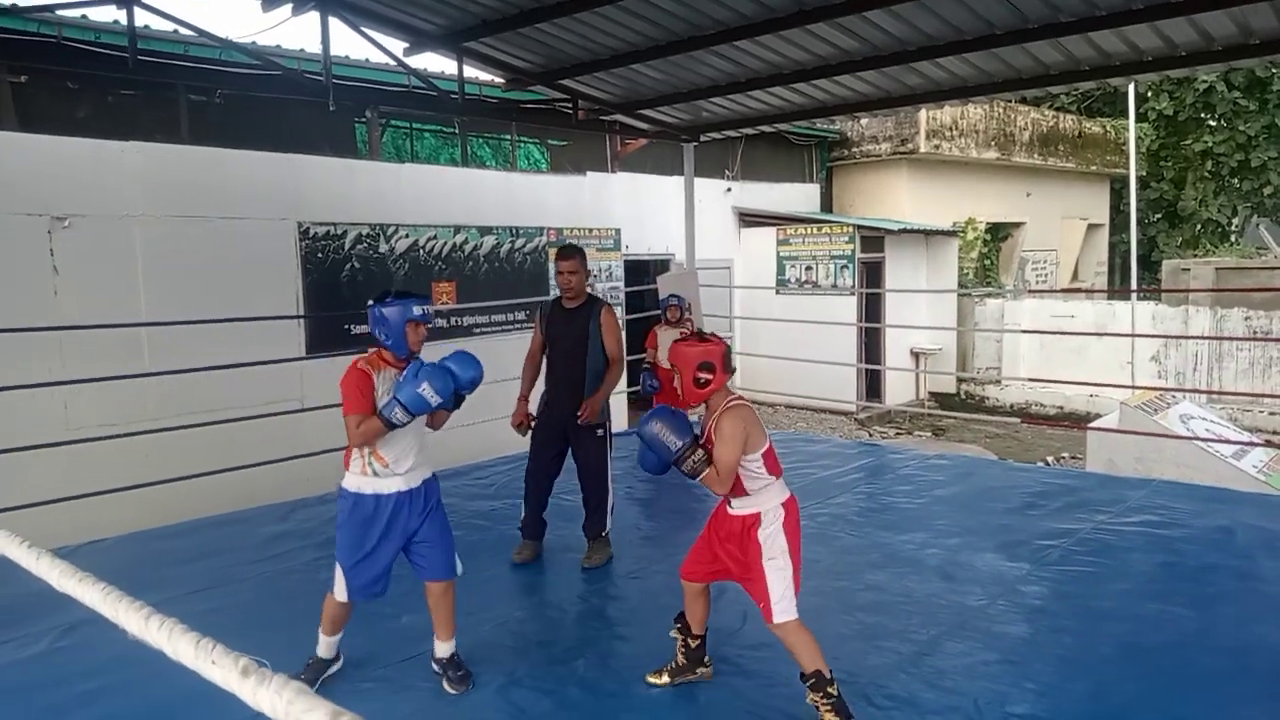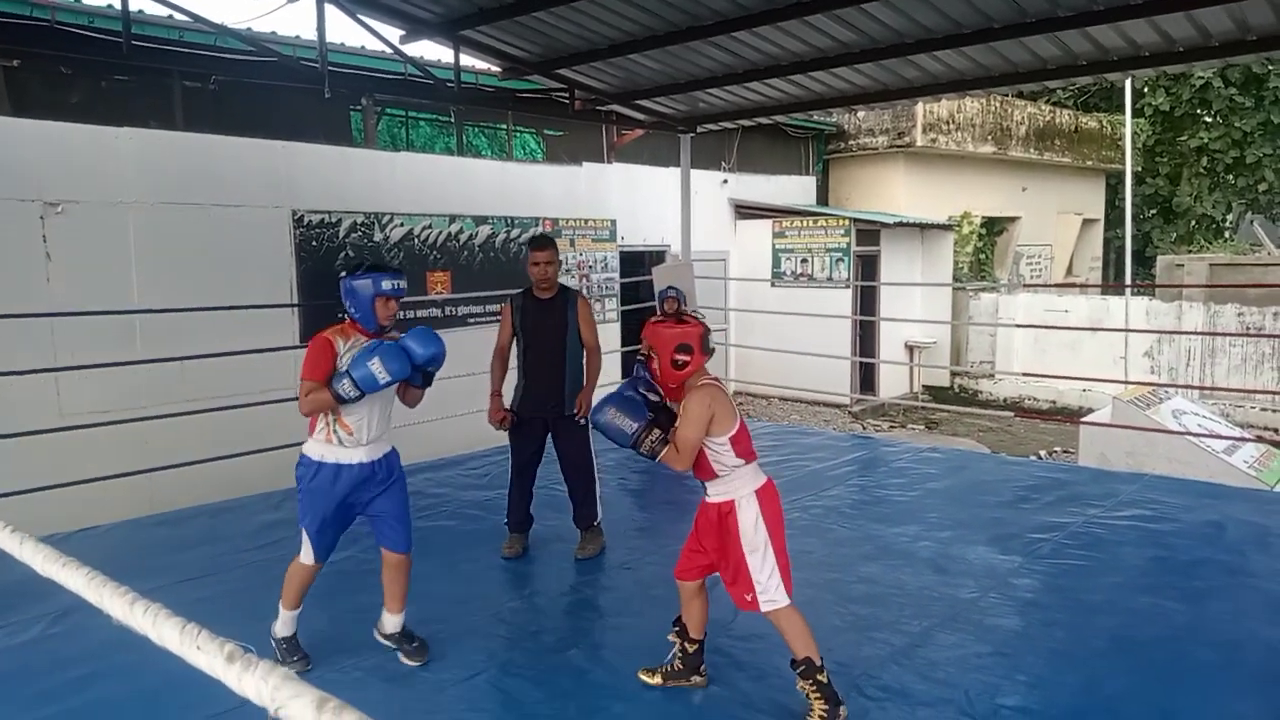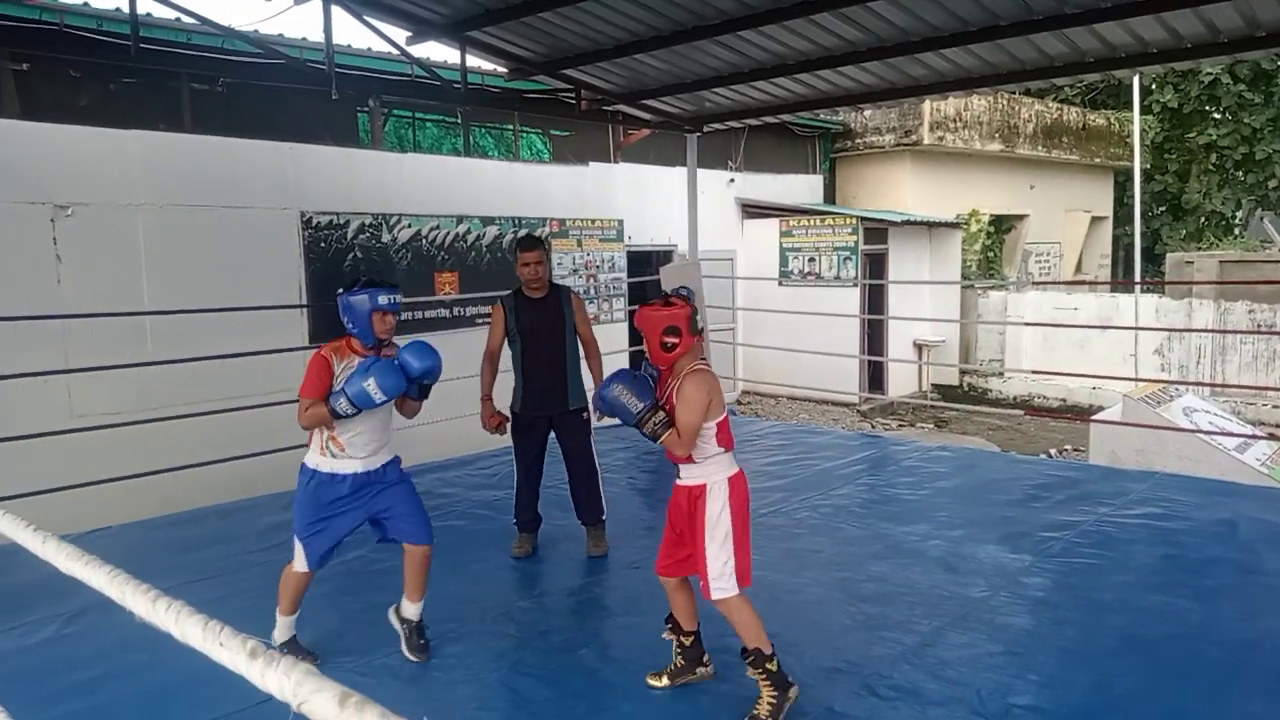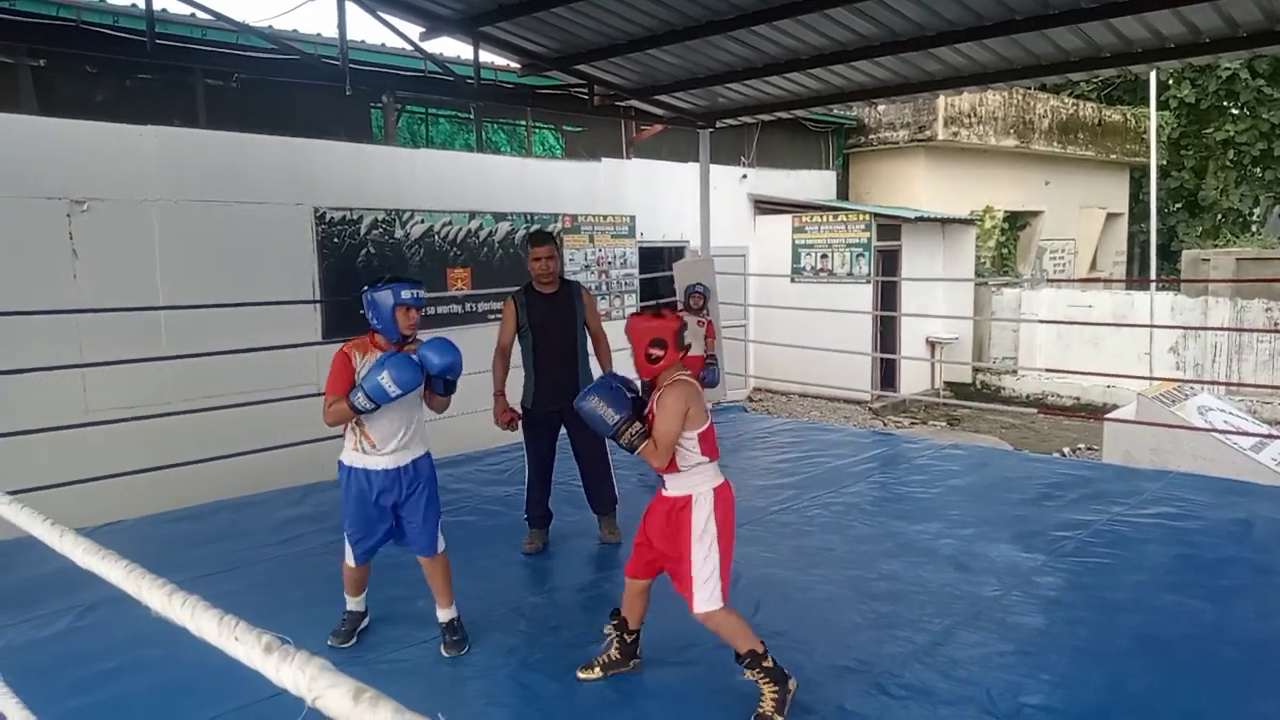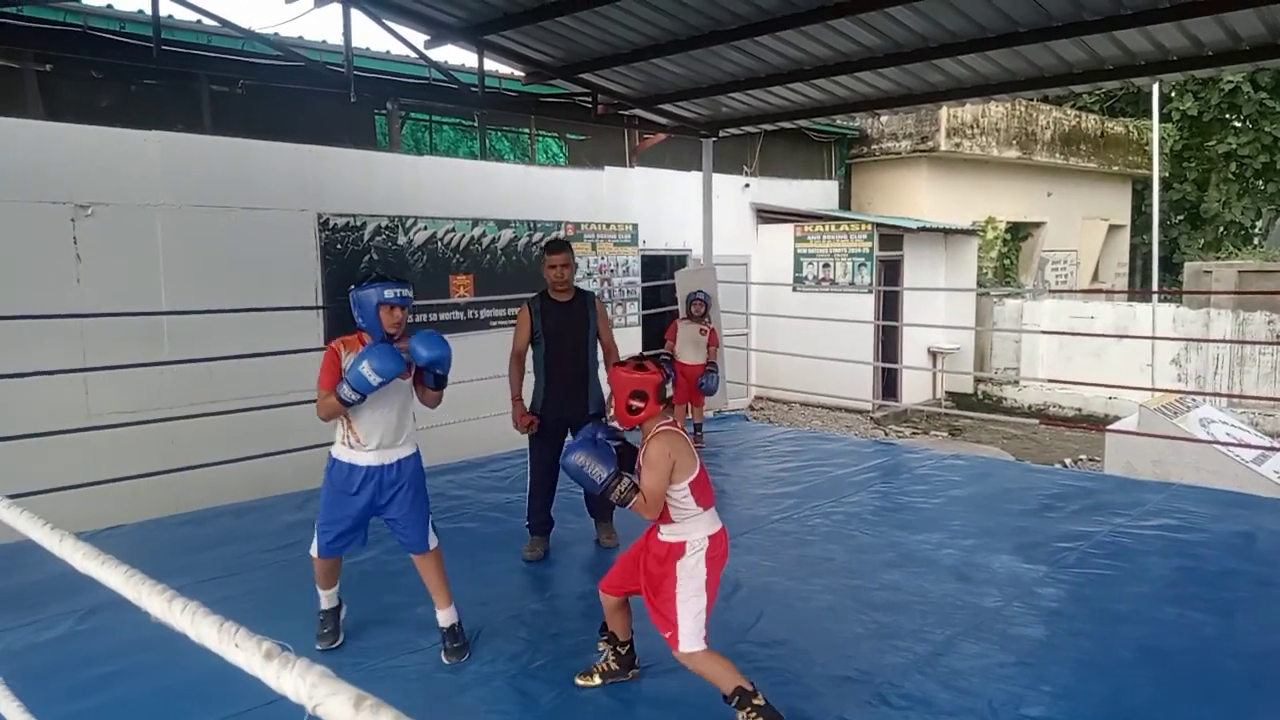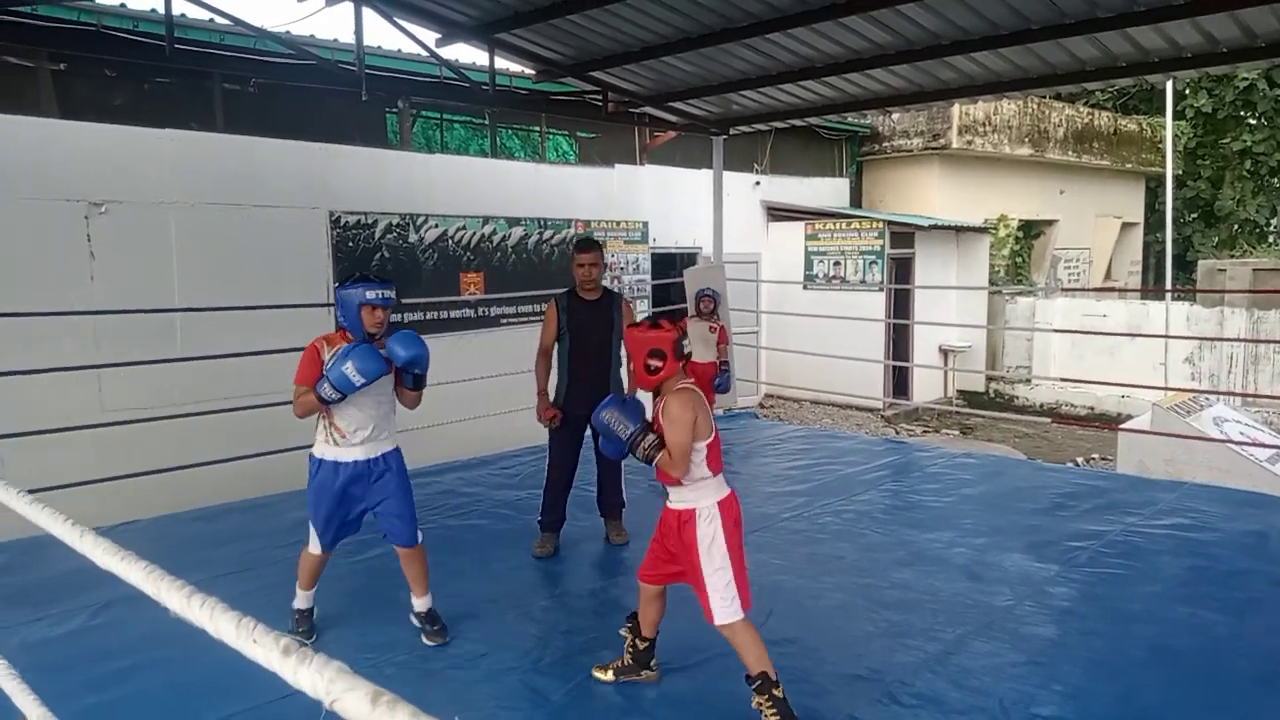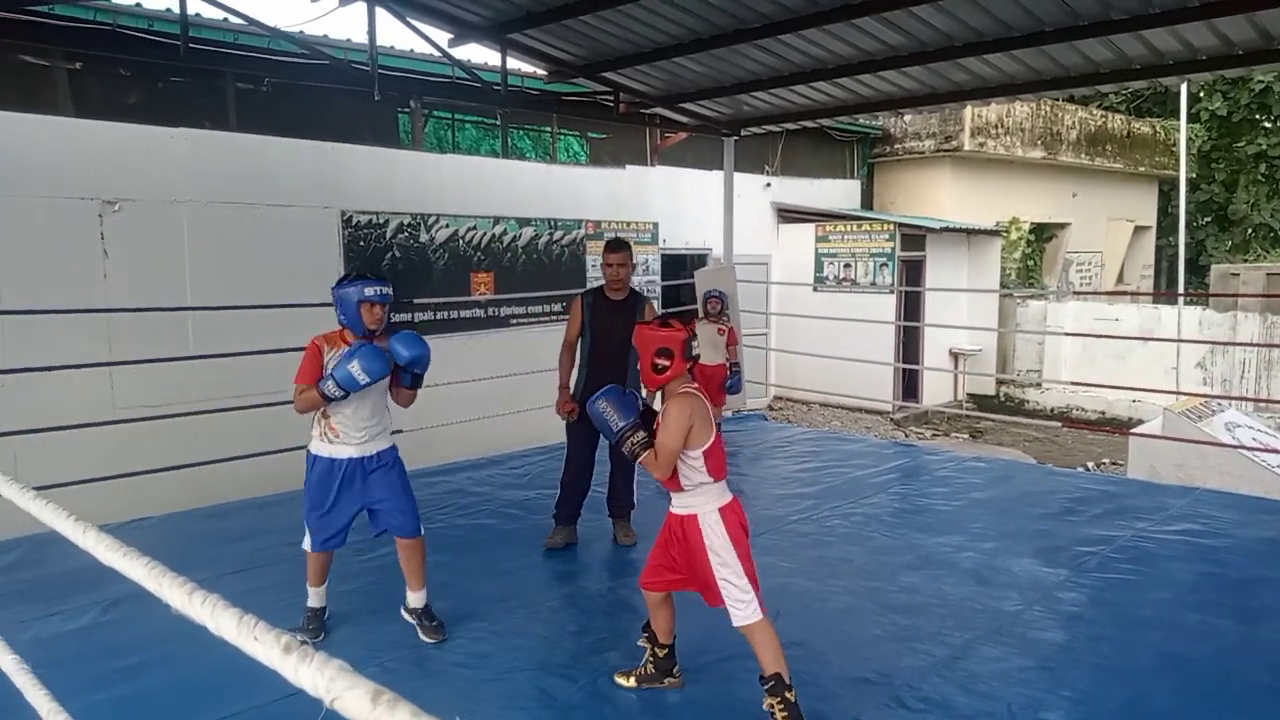
dt=0.2s
person 1, frame 1
left shoulder: (732, 418)
right shoulder: (717, 410)
left elbow: (719, 482)
left wrist: (682, 451)
right wrist: (680, 445)
left hip: (768, 518)
right hip: (734, 513)
left knee: (782, 619)
right knee: (693, 580)
right ankle: (692, 659)
person 1, frame 2
left shoulder: (701, 397)
right shoulder: (695, 391)
left elbow: (681, 460)
right elbow: (686, 438)
left wrist: (639, 430)
right wrist: (656, 411)
left hip: (746, 503)
right hip: (718, 501)
left knee: (772, 603)
right knee: (688, 579)
right ankle: (689, 665)
person 1, frame 3
left shoulder: (696, 382)
right shoulder: (678, 376)
left elbow: (681, 445)
right elbow: (675, 424)
left wrist: (643, 412)
right wrist: (649, 399)
left hip: (715, 491)
right hip: (690, 488)
left knee: (723, 592)
right knee: (670, 573)
left ankle: (775, 684)
right ankle: (691, 659)
person 1, frame 4
left shoulder: (676, 393)
right shoulder: (665, 387)
left elbow: (657, 456)
right elbow: (654, 436)
left wrist: (621, 422)
right wrist: (624, 404)
left hip: (700, 503)
right hip: (673, 497)
left knee: (706, 609)
right knee: (636, 576)
left ankle: (773, 682)
right ankle: (623, 651)
person 1, frame 5
left shoulder: (662, 443)
right shoulder: (655, 433)
left elbow: (651, 508)
right elbow: (648, 483)
left wrist: (611, 479)
right wrist: (619, 457)
left hip: (693, 546)
right hip: (666, 539)
left knee: (688, 650)
right knee: (611, 591)
right ankle: (621, 661)
person 1, frame 6
left shoulder: (681, 402)
right shoulder: (671, 396)
left elbow: (675, 467)
left wrist: (637, 435)
right wrist: (638, 432)
left hip: (706, 514)
right hip: (680, 509)
left knee: (728, 617)
right knee: (650, 583)
right ankle: (636, 659)
person 1, frame 7
left shoulder: (681, 406)
right shoulder: (681, 399)
left elbow: (660, 468)
left wrist: (626, 431)
right wrist: (639, 422)
left hip: (710, 518)
right hip: (684, 514)
left knee: (748, 616)
right knee: (654, 589)
right ankle: (661, 667)
person 2, frame 1
left shoulder: (419, 367)
right shoulder: (363, 371)
left elbow: (434, 421)
right elbow: (355, 432)
left wrist: (453, 394)
right wrist: (402, 406)
left hip: (417, 489)
right hip: (367, 496)
left knee: (440, 574)
right knee: (347, 587)
left ankle: (445, 653)
right ankle: (326, 653)
person 2, frame 2
left shoulder: (394, 344)
right shoulder: (329, 343)
left elbow: (409, 400)
right elbow: (307, 404)
left wrist: (423, 372)
right wrist: (356, 382)
left hip: (379, 462)
right hip: (327, 466)
left knee: (398, 547)
right knee: (312, 555)
left ankle: (393, 628)
right ankle: (283, 633)
person 2, frame 3
left shoulder: (393, 355)
right shoulder: (328, 358)
left elbow: (409, 411)
right elbow: (305, 417)
left wrist: (420, 384)
right wrist: (351, 398)
left hip: (380, 469)
right hip: (327, 475)
left knee: (419, 541)
right knee: (306, 561)
left ankle: (408, 615)
right ankle: (283, 637)
person 2, frame 4
left shoulder: (420, 353)
right shoulder: (351, 354)
left elbow: (437, 405)
right elbow: (331, 415)
left wrist: (446, 378)
right wrist: (370, 394)
left hip: (412, 466)
right hip: (363, 471)
left knee: (429, 548)
right knee: (357, 555)
left ankle: (448, 618)
right ankle: (356, 610)
person 2, frame 5
left shoulder: (410, 348)
right shoulder: (340, 351)
left elbow: (431, 401)
right elbow: (323, 409)
left wrist: (437, 370)
right wrist: (356, 385)
left hip: (400, 464)
right hip: (349, 467)
left knee: (422, 545)
right knee: (326, 549)
left ankle: (449, 622)
right ankle: (330, 606)
person 2, frame 6
left shoulder: (390, 348)
right shoulder: (322, 349)
left elbow: (410, 401)
right elbow: (300, 407)
left wrist: (415, 372)
right wrist: (337, 386)
left hip: (382, 460)
right hip: (333, 464)
left knee: (407, 539)
right knee: (320, 544)
left ankle: (422, 609)
right ankle: (303, 607)
person 2, frame 7
left shoulder: (388, 346)
right shoulder: (322, 347)
left elbow: (404, 400)
right elbow: (301, 402)
left wrist: (413, 372)
right wrist: (340, 382)
left hip: (379, 456)
right hip: (330, 461)
left knee: (409, 531)
right knee: (321, 542)
left ankle: (417, 606)
right ankle: (315, 606)
person 3, frame 1
left shoulder: (602, 313)
right shoulder: (546, 313)
left elbow: (617, 361)
right elbow: (534, 357)
left wrist: (599, 397)
right wrist: (522, 401)
left hip: (588, 413)
right hip: (550, 411)
left knee: (595, 477)
right knee: (537, 475)
left ankle: (598, 539)
right ankle: (531, 536)
person 3, frame 2
left shoulder: (576, 302)
right shoulder: (514, 305)
left elbow: (592, 350)
right elbow: (502, 351)
left wrist: (587, 390)
right wrist: (496, 395)
left hip: (569, 404)
right hip: (525, 405)
left knee: (579, 467)
right knee: (521, 469)
left ankle: (590, 529)
right ankle: (518, 530)
person 3, frame 3
left shoulder: (569, 299)
right shoulder: (505, 307)
left elbow: (588, 342)
right elbow: (492, 354)
left wrist: (600, 386)
right wrist: (486, 400)
left hip: (571, 401)
right hip: (526, 405)
left knee: (582, 464)
right knee: (527, 468)
left ankle: (595, 527)
right ankle: (527, 530)
person 3, frame 4
left shoulder: (579, 295)
right shoulder: (516, 302)
left elbow: (598, 337)
right elbow: (503, 350)
right wrist: (499, 396)
left hip: (581, 395)
right hip: (537, 400)
left knee: (594, 457)
right knee: (538, 464)
left ankle: (606, 517)
right ankle: (537, 526)
person 3, frame 5
left shoulder: (593, 305)
right shoulder: (531, 309)
left elbow: (609, 349)
right elbow: (518, 356)
right wrist: (517, 401)
left hip: (589, 404)
right hip: (546, 406)
right knee: (541, 472)
left ankle: (603, 521)
right ankle: (538, 534)
person 3, frame 6
left shoulder: (619, 305)
right shoulder: (558, 305)
right elbow: (545, 352)
left wrist: (632, 391)
right wrist: (542, 395)
left hip: (609, 400)
right hip: (568, 402)
left knee: (611, 462)
right knee: (559, 467)
left ankle: (613, 519)
right ankle: (549, 530)
person 3, frame 7
left shoulder: (643, 307)
right shoulder: (584, 302)
right elbow: (570, 345)
right wrist: (564, 389)
right hip: (586, 398)
left knee: (624, 461)
right knee: (577, 462)
left ankle: (621, 519)
right ankle: (565, 525)
